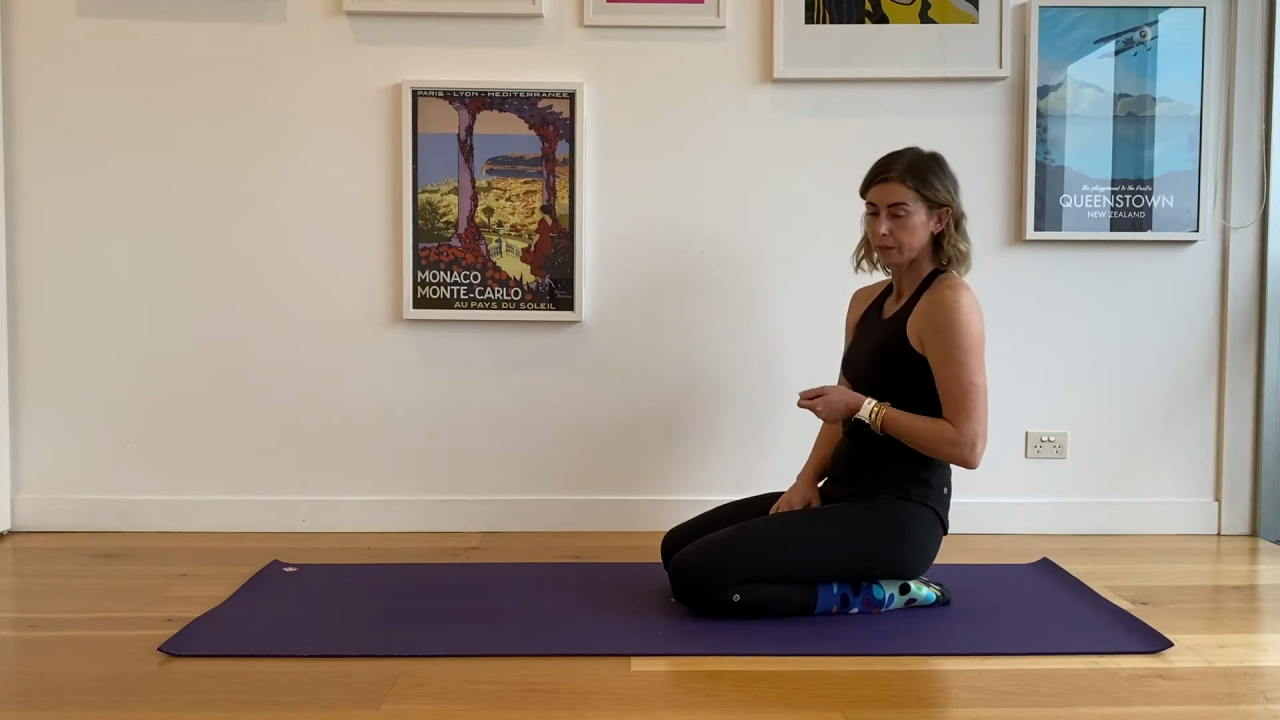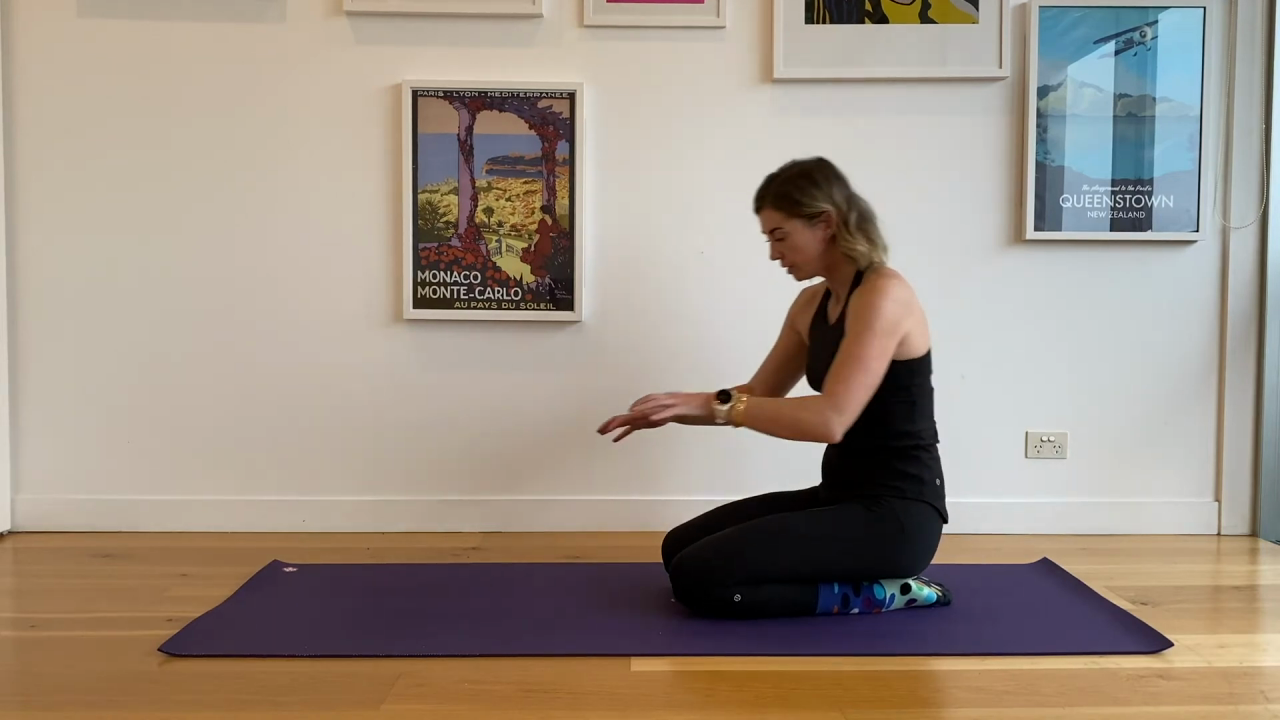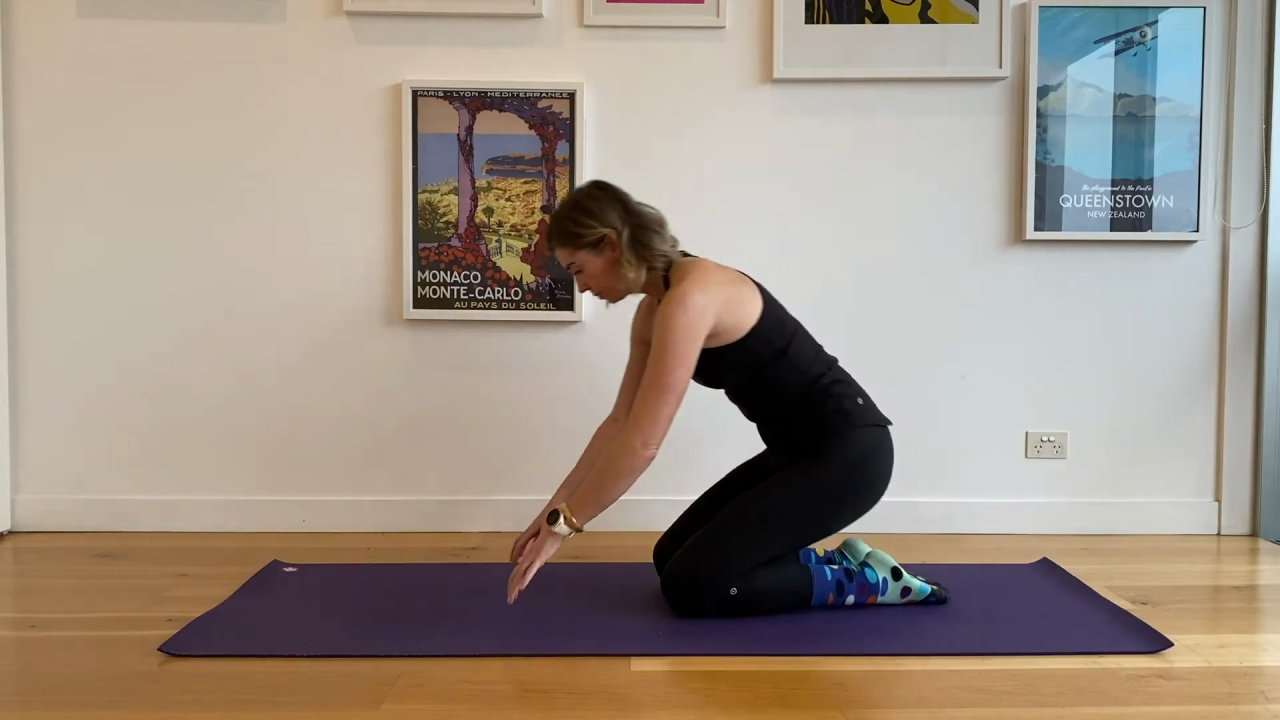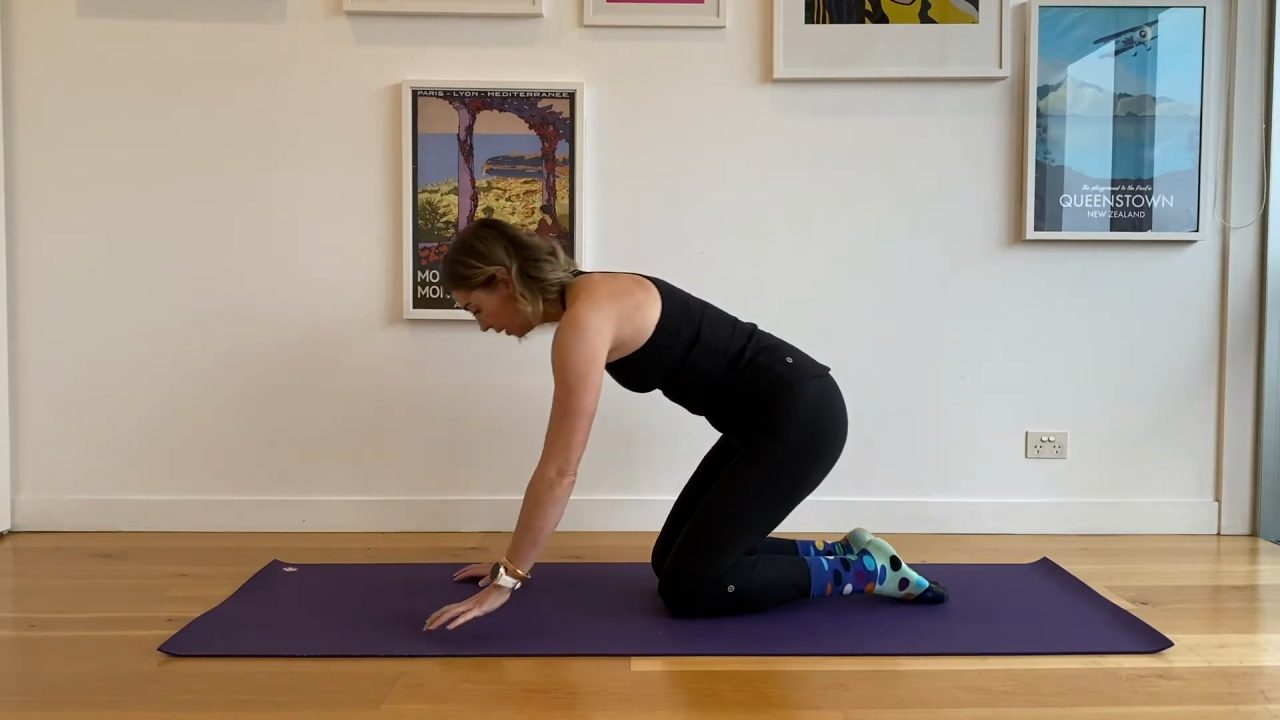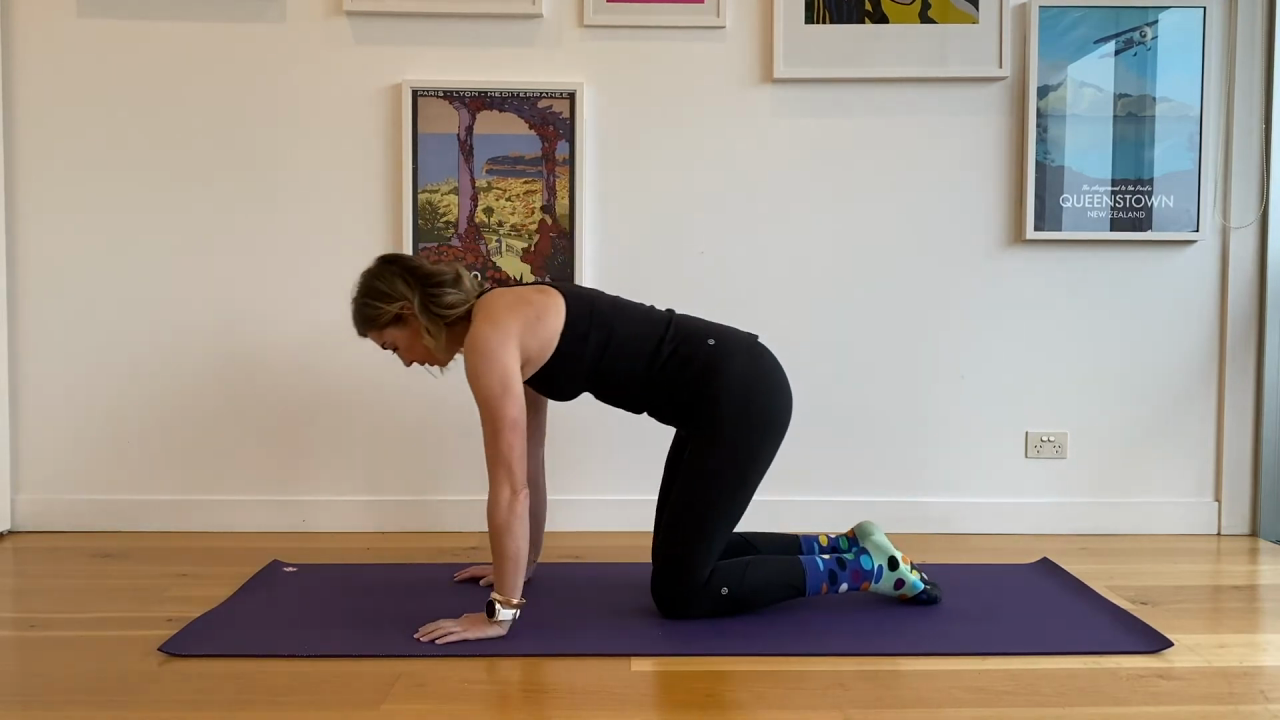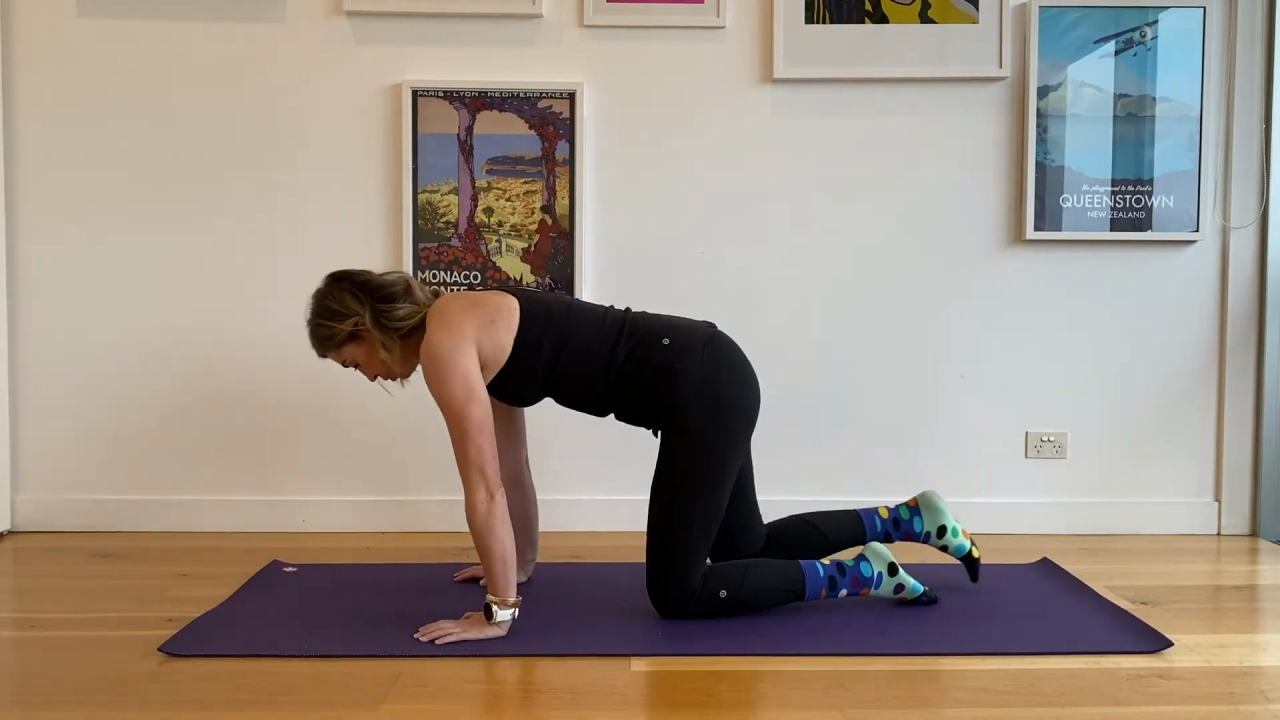
dt=0.4s
person 1, frame 1
left shoulder: (949, 302)
right shoulder: (865, 301)
left elbow: (967, 444)
left wrist: (866, 408)
right wrist: (806, 481)
left hip: (899, 517)
right hip: (844, 496)
left knee: (698, 575)
right knee: (679, 548)
left ankle: (875, 594)
right ankle: (863, 580)
person 1, frame 2
left shoulder: (884, 296)
right shoulder: (811, 303)
left elbow: (829, 421)
right elbow: (759, 395)
left wrist: (715, 403)
right wrist: (672, 410)
left hip: (896, 514)
right hip: (841, 496)
left knee: (700, 578)
right knee: (681, 548)
left ankle: (877, 593)
right ankle: (862, 576)
person 1, frame 3
left shoulder: (687, 298)
right shoulder: (655, 310)
left elbow: (642, 443)
right elbow: (623, 421)
left wrist: (562, 524)
right wrist: (557, 507)
left hip: (848, 453)
right hip: (798, 450)
left knee: (691, 585)
right knee: (673, 556)
left ankle: (857, 582)
right ankle: (835, 559)
person 1, frame 4
left shoulder: (585, 318)
right shoulder: (583, 309)
left elbow: (561, 472)
right elbow: (558, 458)
left wrist: (505, 579)
right wrist: (513, 557)
left hip: (801, 417)
right hip: (764, 419)
left knee: (689, 589)
right knee: (672, 560)
left ankle: (858, 570)
right ankle: (837, 551)
person 1, frame 5
left shoulder: (488, 337)
right shoulder: (508, 323)
left elbow: (511, 488)
right elbow: (527, 470)
left wrist: (502, 609)
right wrist: (522, 562)
left hip: (741, 395)
right hip: (729, 387)
left knee: (680, 593)
right knee: (687, 555)
left ankle: (856, 569)
right ankle: (841, 545)
person 1, frame 6
left shoulder: (443, 346)
right shoulder: (475, 333)
left elbow: (487, 491)
right elbow: (511, 471)
left wrist: (500, 609)
right wrist: (520, 565)
left hip: (702, 388)
right hip: (707, 376)
left knee: (678, 592)
right knee: (742, 547)
left ankle: (857, 574)
right ankle: (907, 518)
